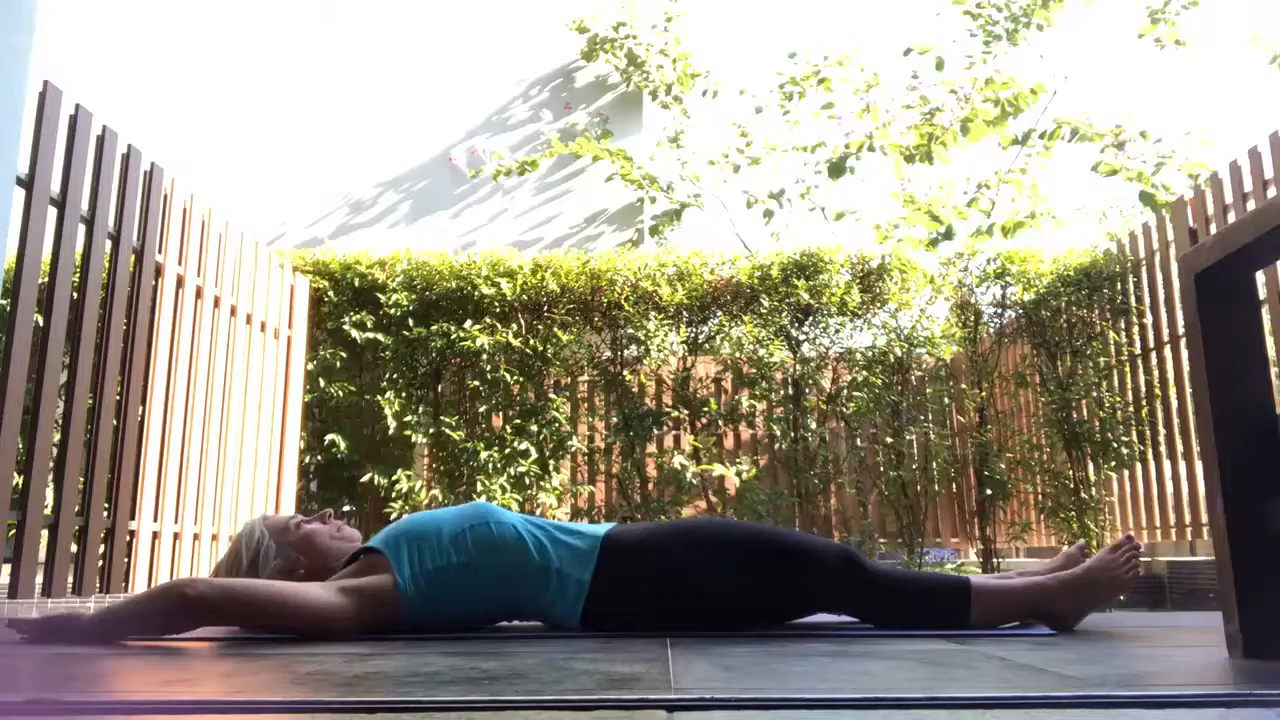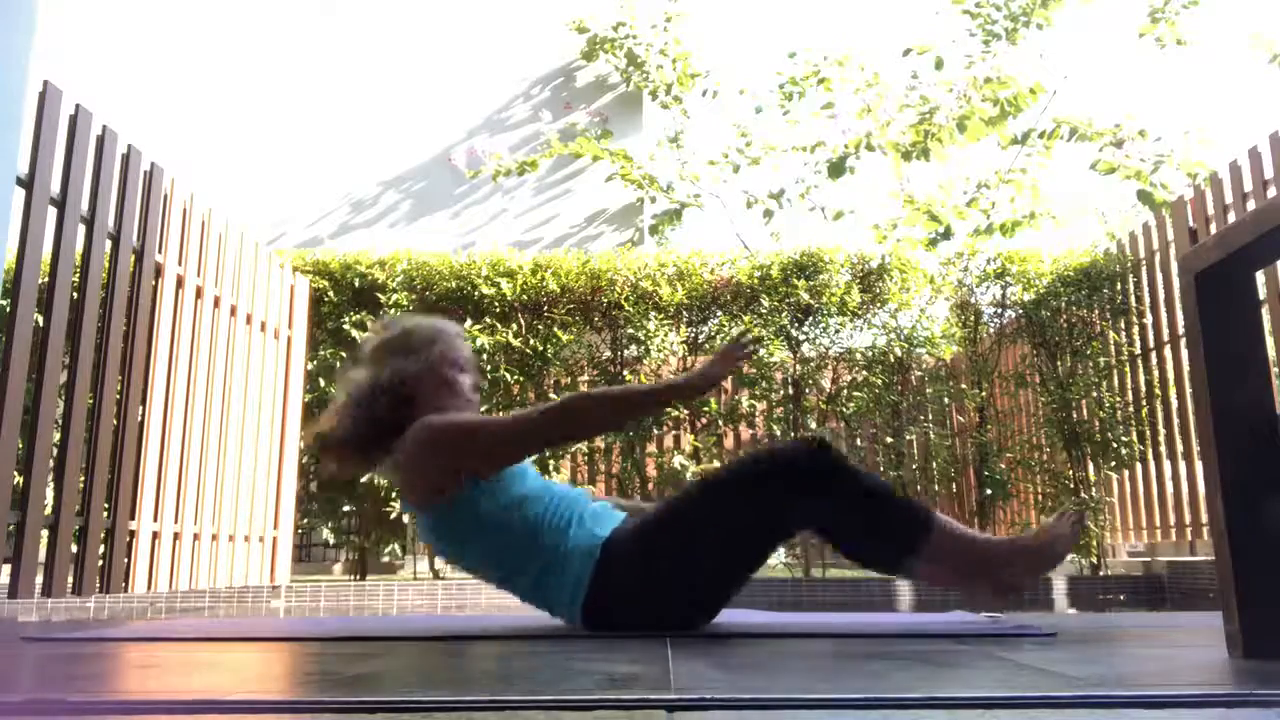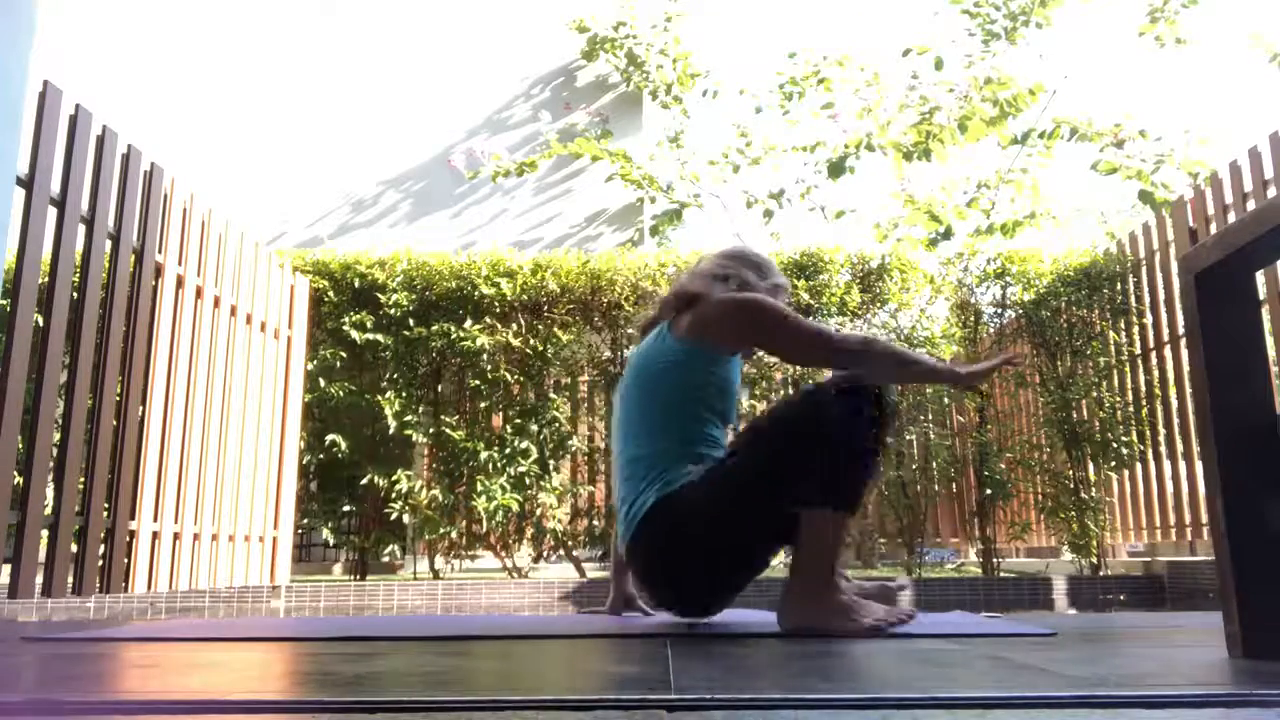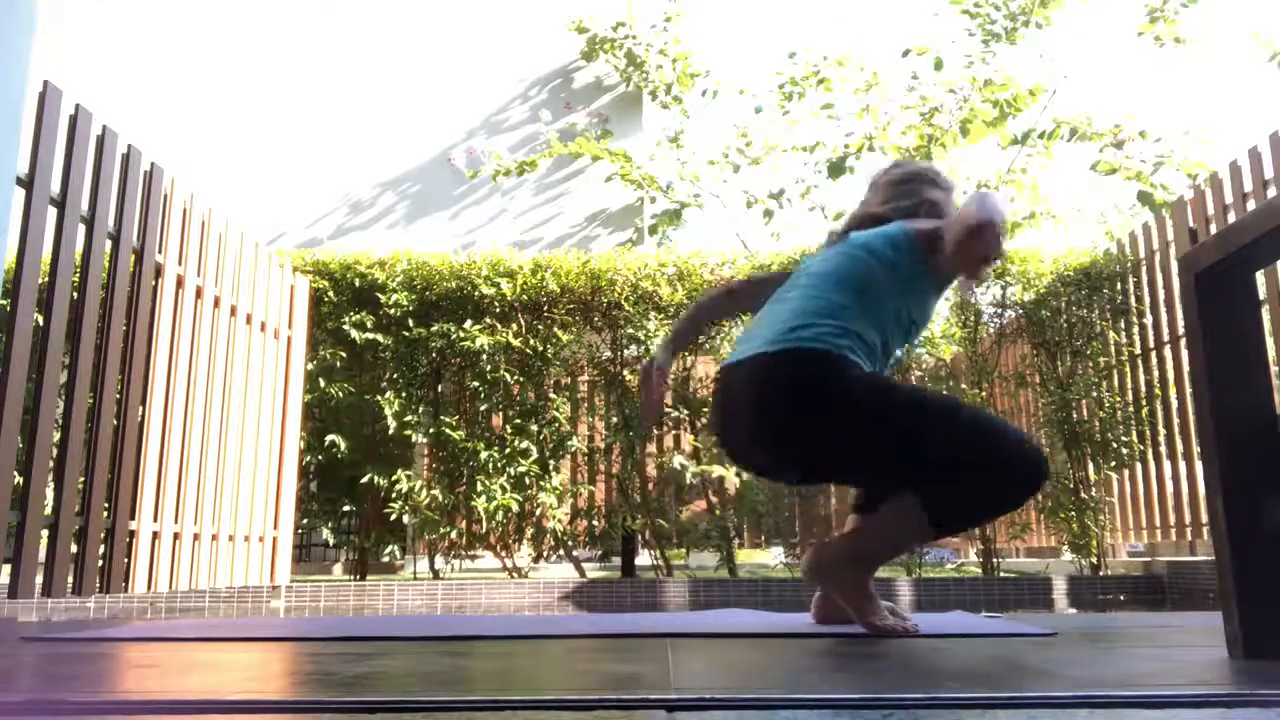
dt=0.7s
person 1, frame 1
left shoulder: (371, 560)
right shoulder: (357, 597)
right elbow: (205, 598)
left hip: (616, 551)
right hip: (616, 585)
left knee: (822, 563)
right knee: (834, 580)
left ankle: (1025, 588)
right ankle: (1044, 597)
person 1, frame 2
left shoulder: (451, 457)
right shoulder: (430, 442)
right elbow: (567, 420)
left wrist: (681, 489)
right wrist: (691, 380)
left hip: (621, 580)
right hip: (627, 591)
left knee: (791, 487)
right knee: (809, 468)
left ankle: (962, 560)
right ankle: (996, 558)
person 1, frame 3
left shoulder: (666, 342)
right shoulder: (728, 310)
right elbow: (852, 352)
left wrist: (621, 588)
right wrist: (953, 374)
left hip: (667, 554)
right hip: (685, 548)
right knee: (857, 400)
left ankle: (819, 581)
right ankle: (815, 595)
person 1, frame 4
left shoulder: (843, 248)
right shoulder: (936, 238)
left elbow: (730, 296)
right elbow: (981, 209)
left wrist: (659, 363)
right wrist: (981, 225)
right hip: (805, 390)
left knee: (918, 462)
right knee: (1013, 465)
left ankle: (840, 574)
right ankle: (845, 557)
